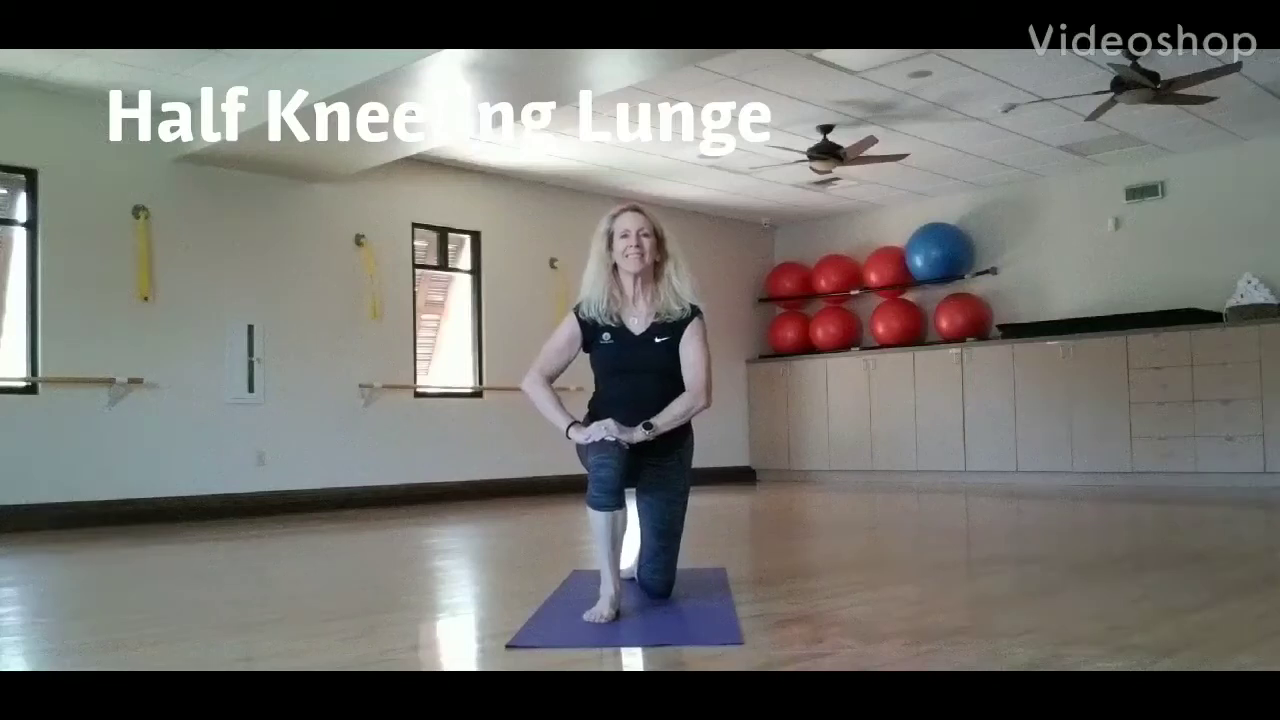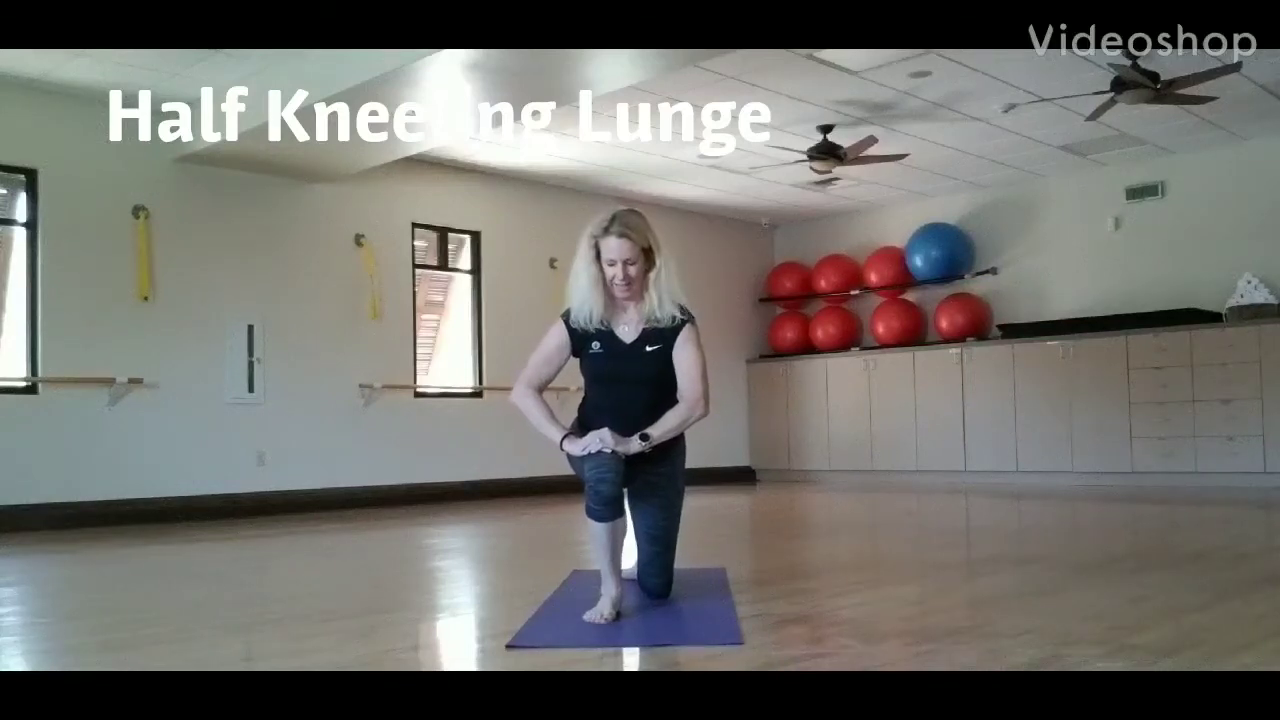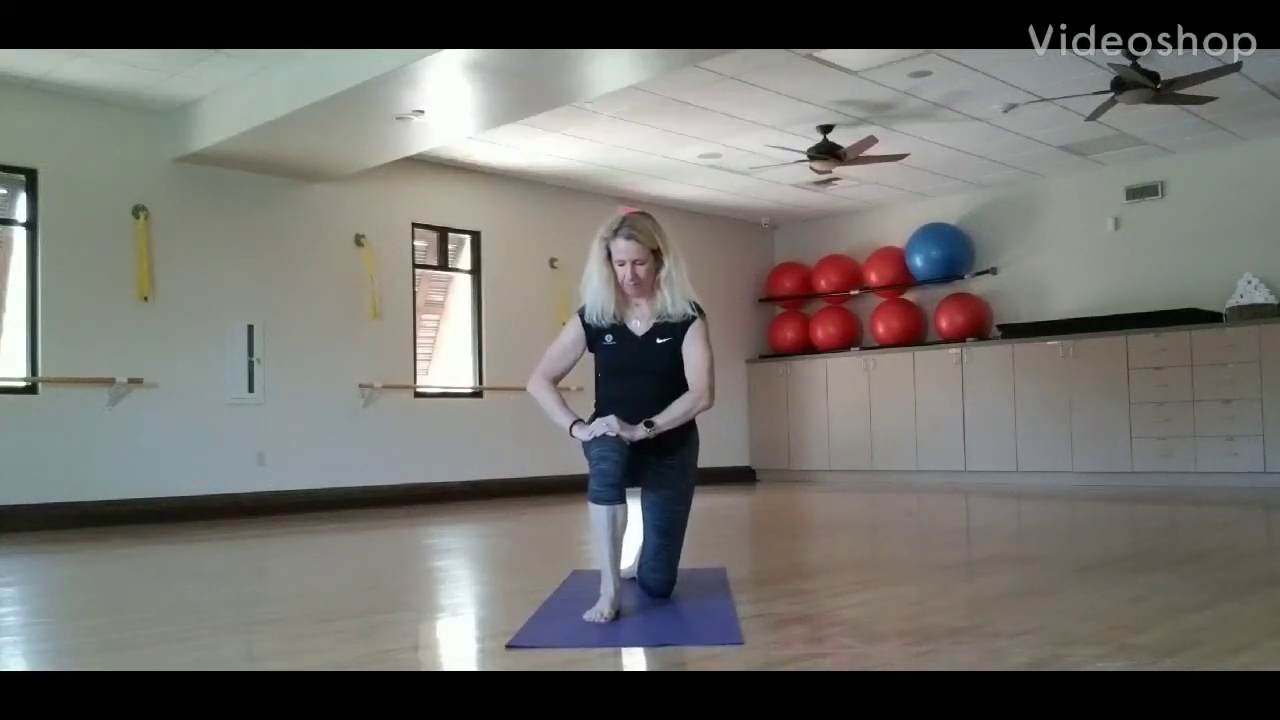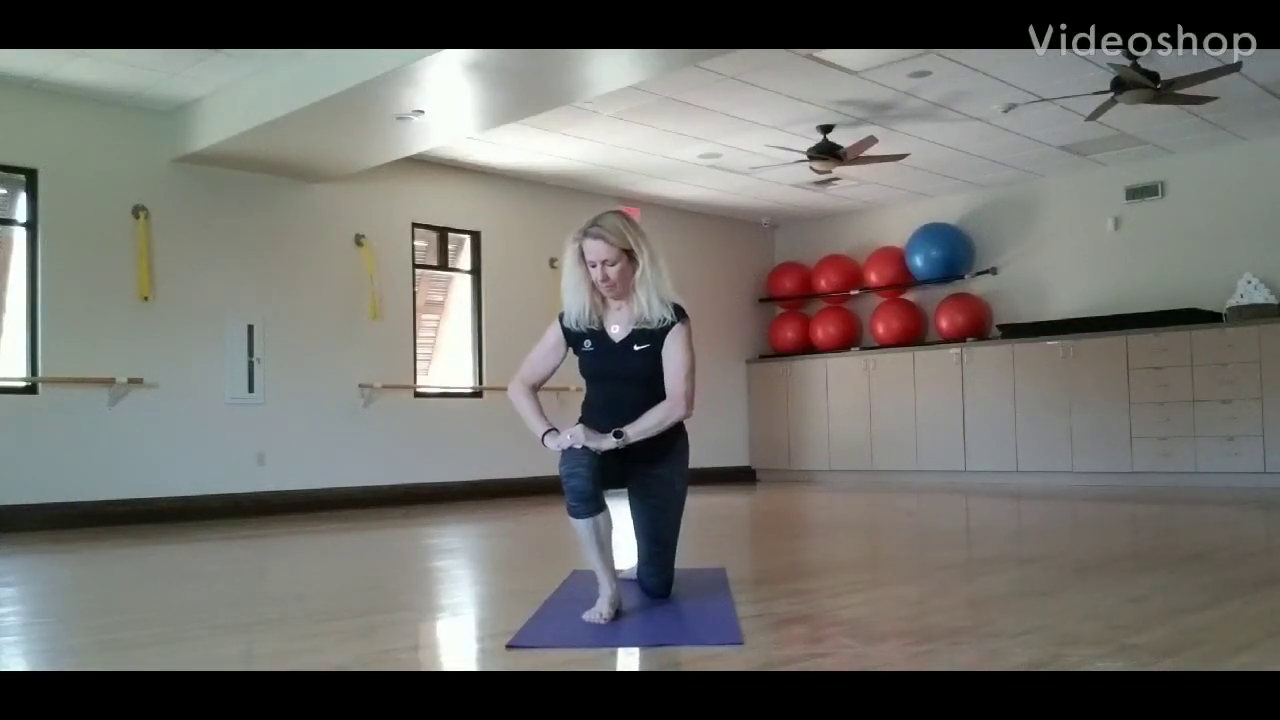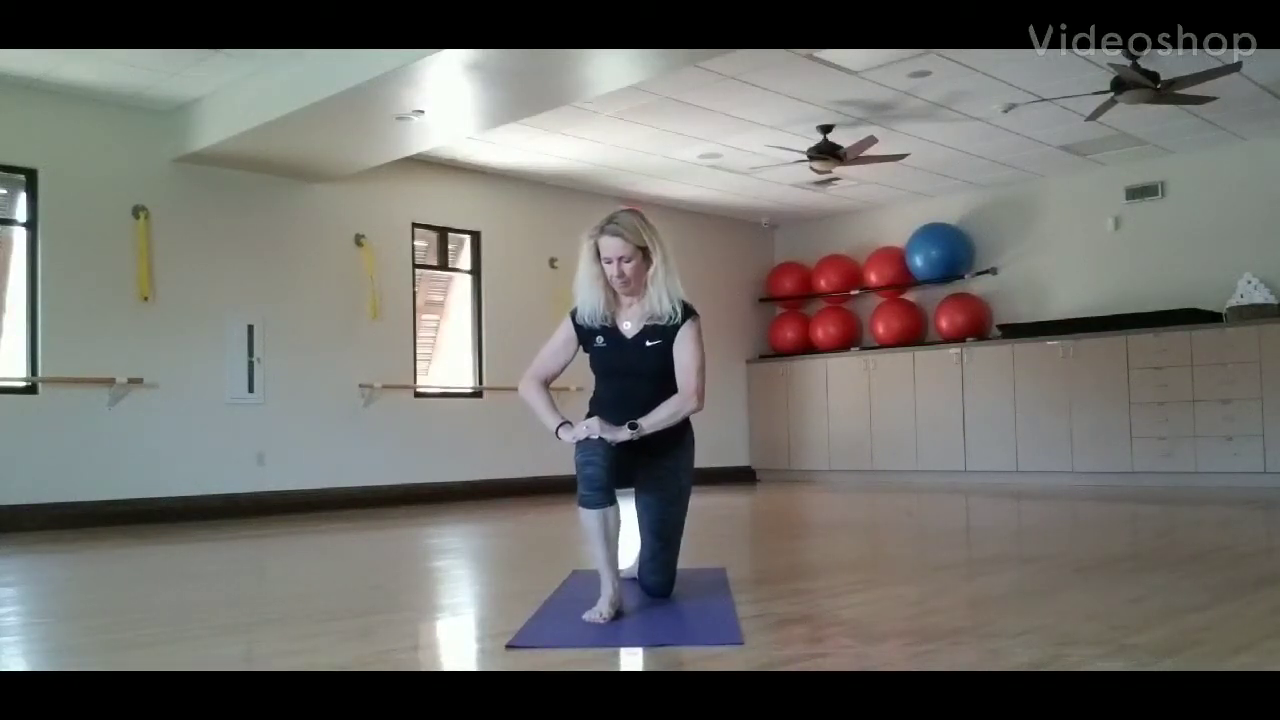
dt=1s
person 1, frame 1
left shoulder: (684, 316)
right shoulder: (589, 315)
left elbow: (699, 394)
right elbow: (534, 380)
left wrist: (640, 431)
right wrist: (573, 429)
left hip: (666, 447)
right hip: (607, 440)
left knee: (657, 584)
right knee: (607, 467)
left ankle: (639, 565)
right ankle: (608, 589)
person 1, frame 2
left shoulder: (676, 322)
right shoulder: (578, 321)
left elbow: (696, 402)
right elbow: (524, 390)
left wrist: (637, 441)
right wrist: (566, 439)
left hip: (658, 450)
right hip: (597, 446)
left knee: (656, 587)
right knee: (604, 475)
left ankle: (639, 565)
right ankle: (610, 589)
person 1, frame 3
left shoulder: (686, 317)
right shoulder: (593, 316)
left elbow: (701, 394)
right elbow: (539, 381)
left wrist: (641, 428)
right wrist: (576, 426)
left hip: (671, 446)
right hip: (612, 439)
left knee: (658, 583)
right knee: (607, 456)
left ankle: (641, 563)
right ankle: (609, 589)
person 1, frame 4
left shoulder: (669, 319)
right shoulder: (574, 320)
left elbow: (680, 403)
right elbow: (520, 385)
left wrist: (613, 438)
right wrist: (549, 435)
left hip: (658, 452)
right hip: (596, 443)
left knee: (656, 586)
right knee: (575, 472)
left ankle: (640, 567)
right ankle: (607, 589)
person 1, frame 5
left shoulder: (679, 316)
right shoulder: (586, 316)
left elbow: (691, 397)
right elbow: (531, 382)
left wrist: (628, 430)
right wrist: (564, 428)
left hip: (665, 447)
right hip: (605, 439)
left knee: (658, 584)
right knee: (591, 461)
left ankle: (642, 564)
right ankle: (609, 589)
